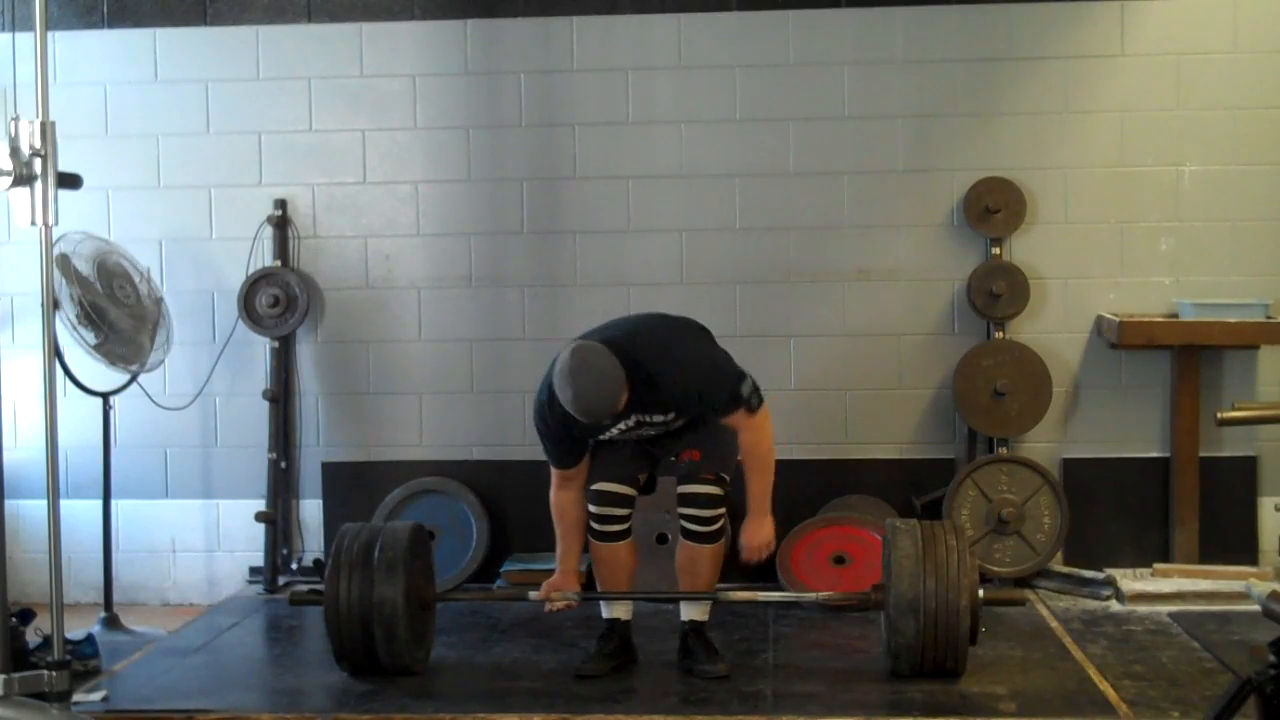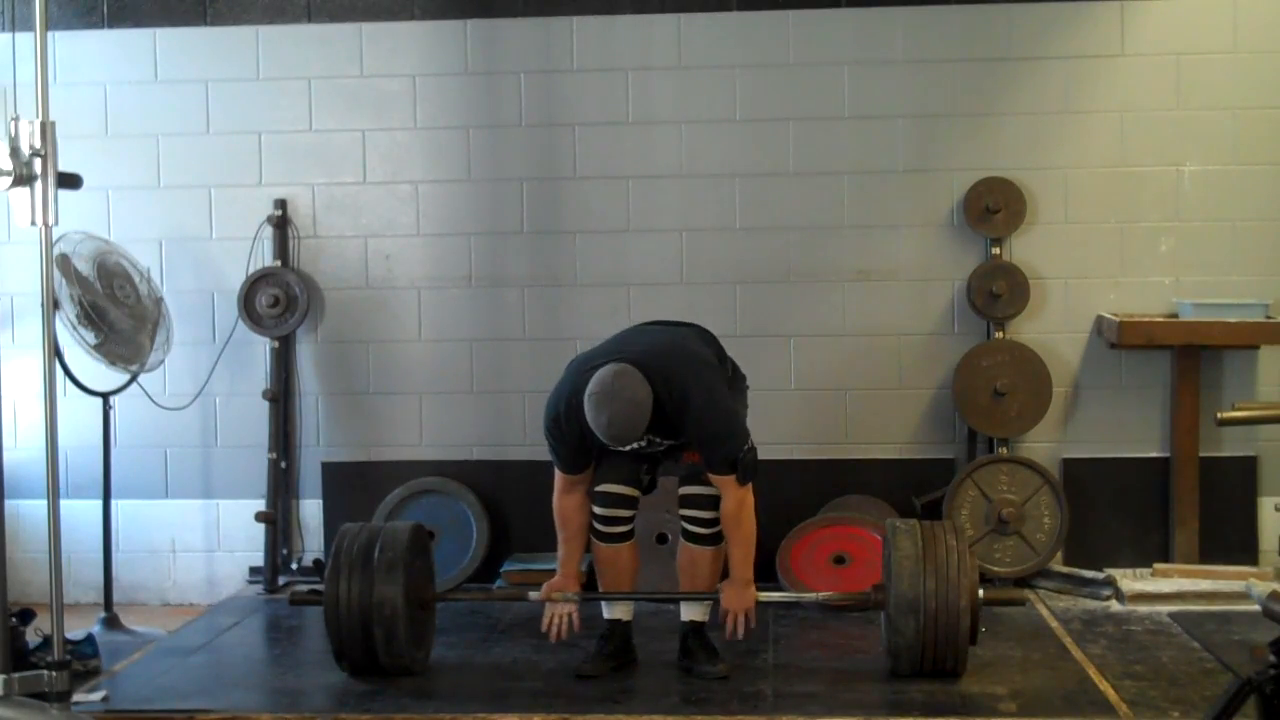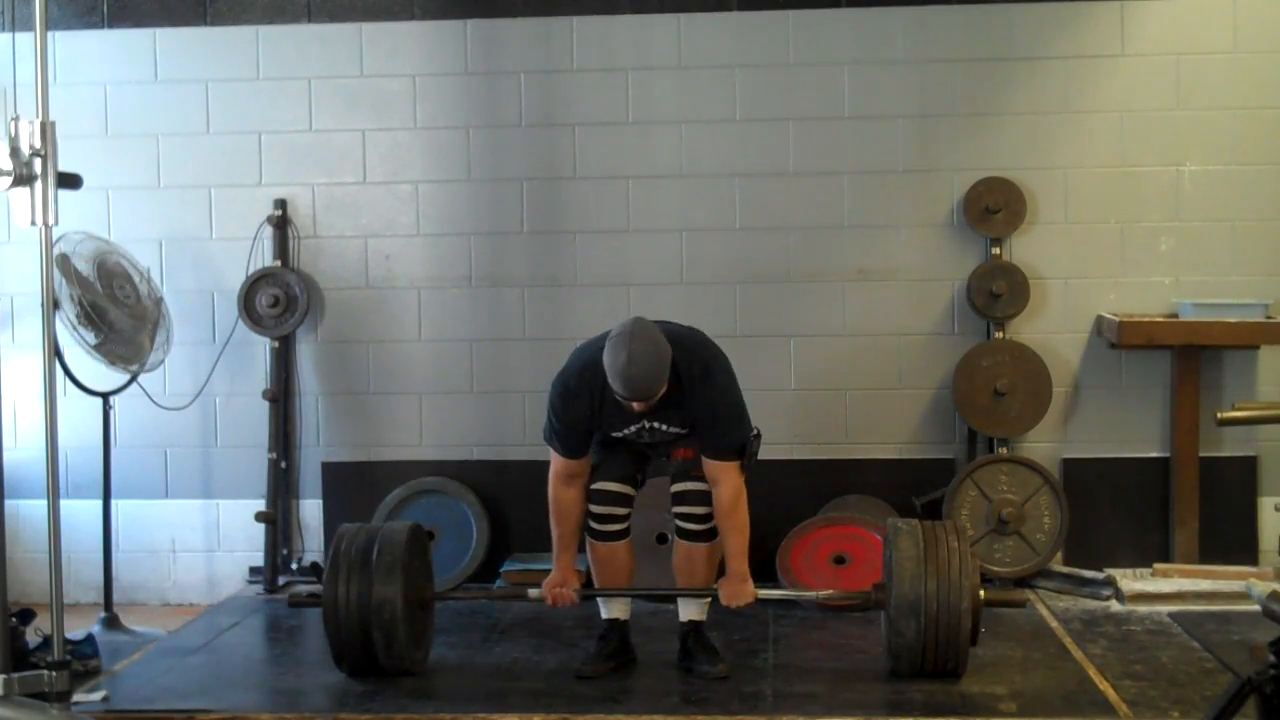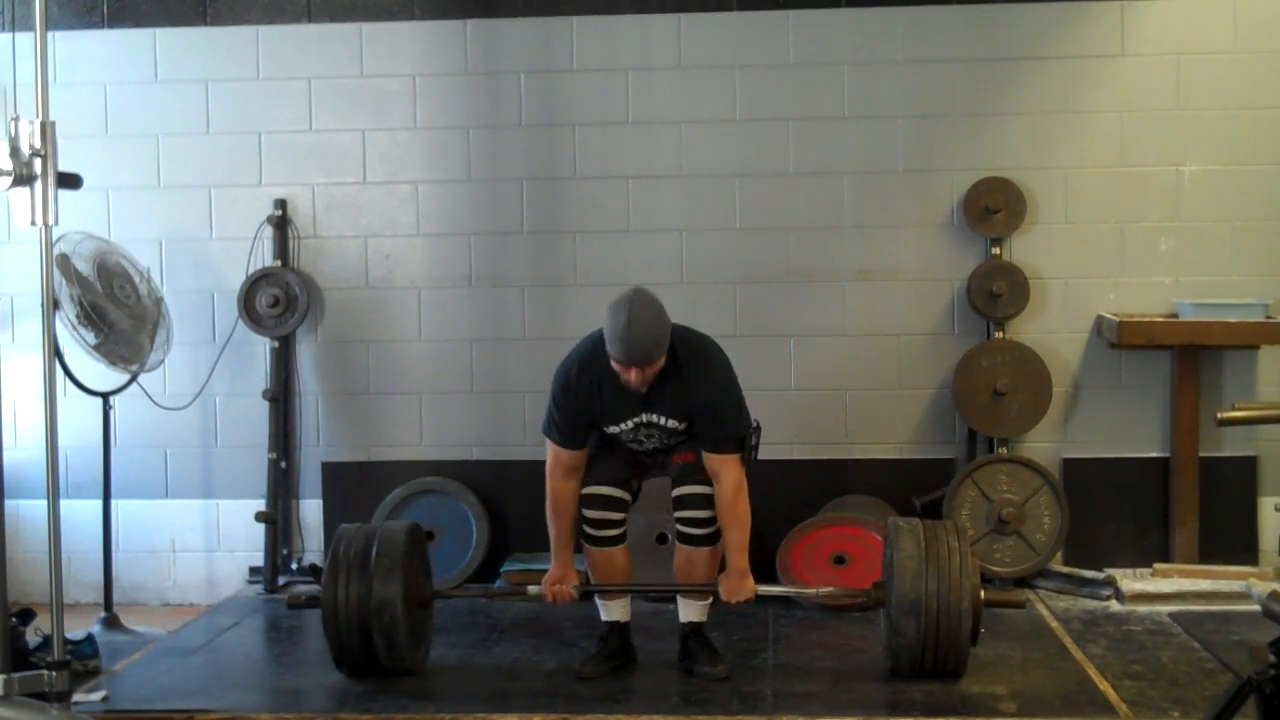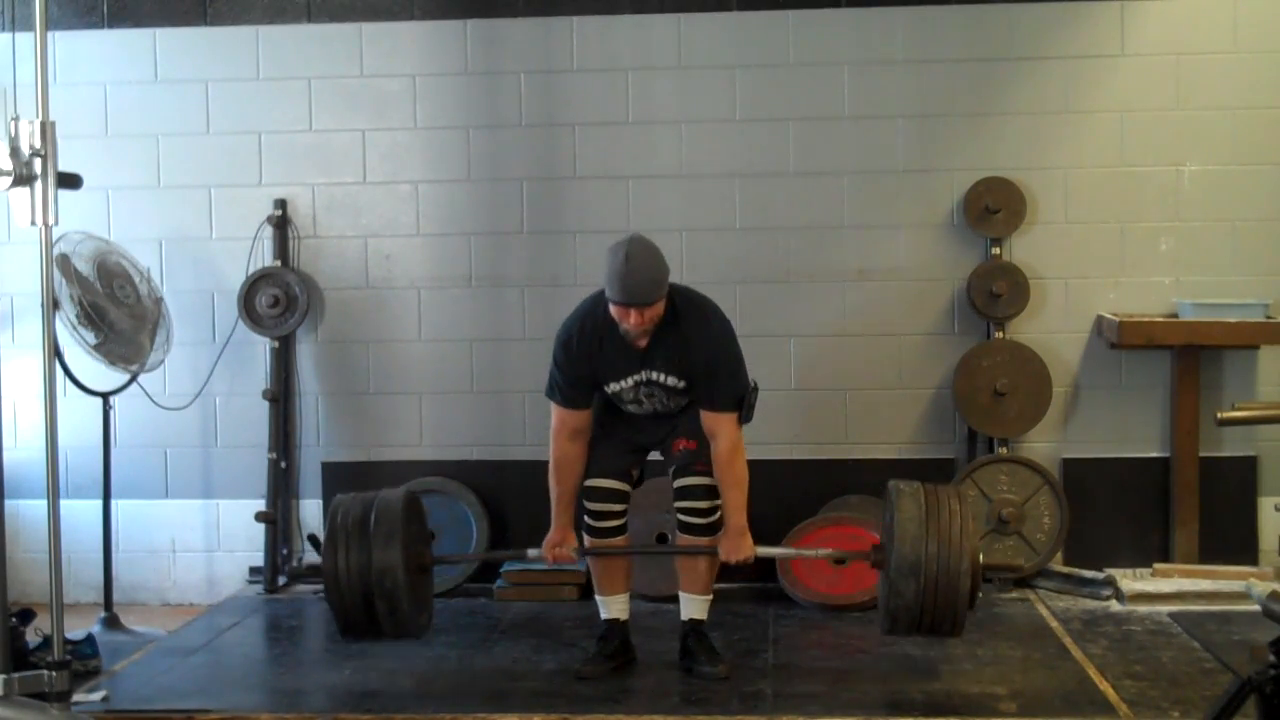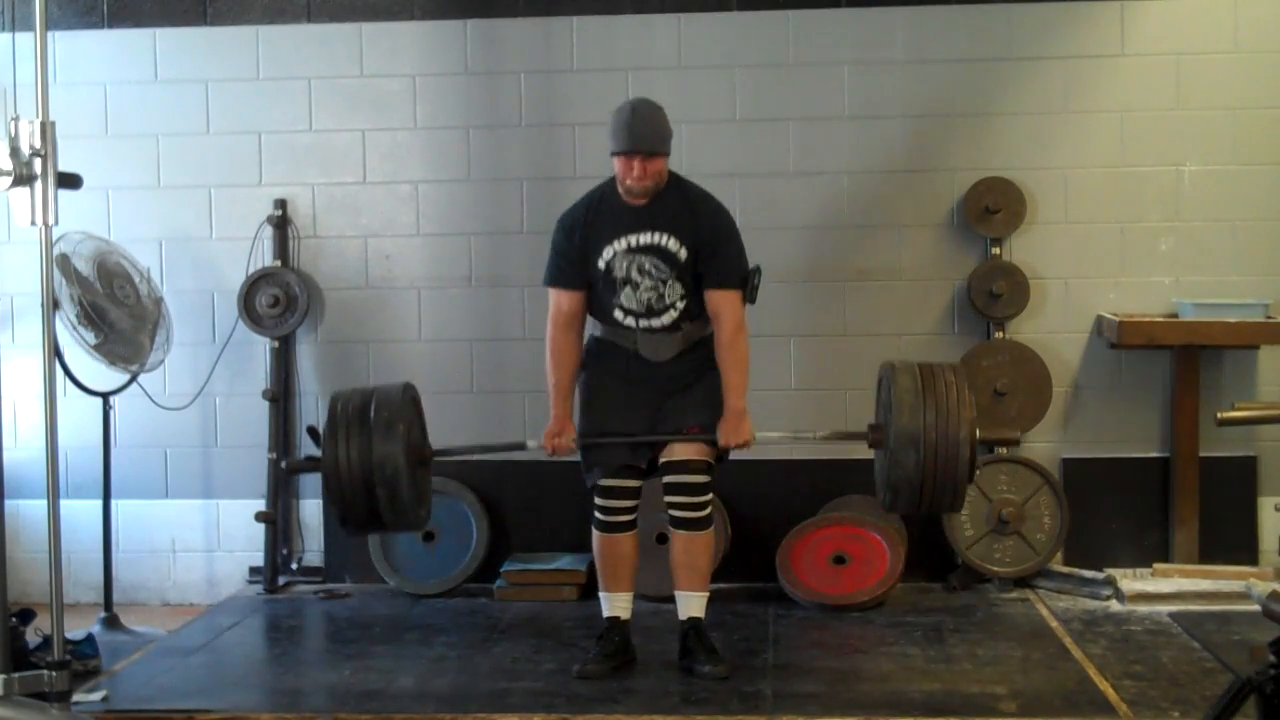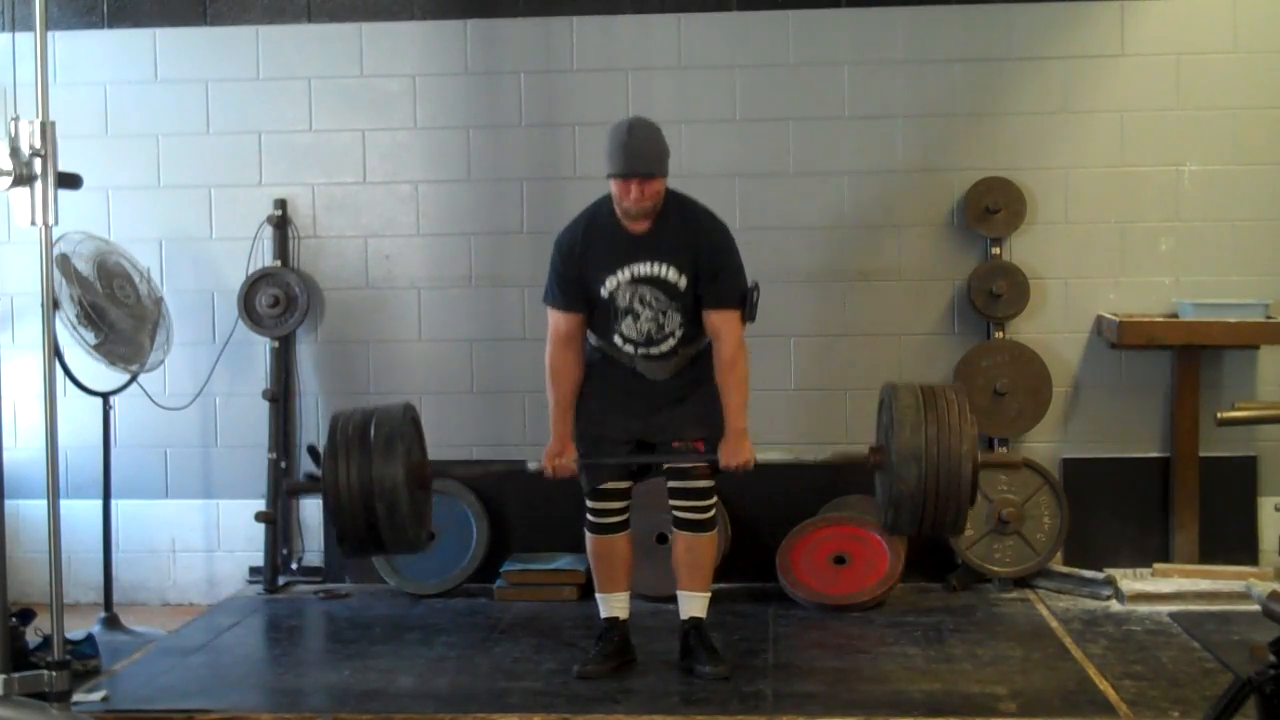
dt=0.7s
person 1, frame 1
left shoulder: (677, 358)
right shoulder: (554, 405)
left elbow: (752, 419)
right elbow: (568, 485)
left wrist: (759, 516)
right wrist: (566, 570)
left hip: (703, 409)
left knee: (701, 503)
right knee: (604, 503)
left ankle: (694, 634)
right ankle: (616, 634)
person 1, frame 2
left shoulder: (706, 402)
right shoulder: (566, 408)
left elbow: (735, 493)
right elbow: (571, 490)
left wrist: (741, 581)
right wrist: (567, 574)
left knee: (703, 509)
right knee: (609, 506)
left ankle: (694, 635)
right ankle: (617, 635)
person 1, frame 3
left shoulder: (708, 375)
right shoulder: (575, 382)
left elbow: (727, 482)
right elbow: (567, 479)
left wrist: (738, 573)
right wrist: (563, 566)
left hip: (692, 430)
left knee: (696, 510)
right knee: (602, 510)
left ankle: (693, 635)
right ankle: (614, 635)
person 1, frame 4
left shoulder: (707, 368)
right shoulder: (577, 373)
left elbow: (728, 475)
right elbow: (563, 471)
left wrist: (738, 568)
right wrist: (561, 563)
left hip: (691, 439)
right hip: (616, 441)
left knee: (699, 514)
right knee: (597, 513)
left ankle: (693, 635)
right ankle: (615, 635)
person 1, frame 5
left shoulder: (705, 326)
right shoulder: (579, 333)
left elbow: (724, 436)
right elbow: (568, 434)
left wrist: (736, 527)
right wrist: (561, 525)
left hip: (692, 410)
right hip: (616, 412)
left knee: (699, 500)
right knee: (600, 502)
left ankle: (694, 633)
right ankle: (614, 634)
person 1, frame 6
left shoulder: (705, 215)
right shoulder: (581, 220)
left elbow: (728, 319)
right elbow: (564, 320)
left wrist: (736, 410)
right wrist: (560, 414)
left hip: (690, 371)
right hip: (613, 371)
left knee: (690, 501)
right knee: (613, 504)
left ankle: (694, 633)
right ankle: (616, 632)
person 1, frame 7
left shoulder: (704, 232)
right shoulder: (578, 239)
left elbow: (728, 339)
right elbow: (564, 342)
left wrist: (736, 431)
right wrist: (561, 435)
left hip: (687, 379)
right hip: (610, 380)
left knee: (694, 502)
right knee: (604, 504)
left ankle: (694, 632)
right ankle: (614, 632)
